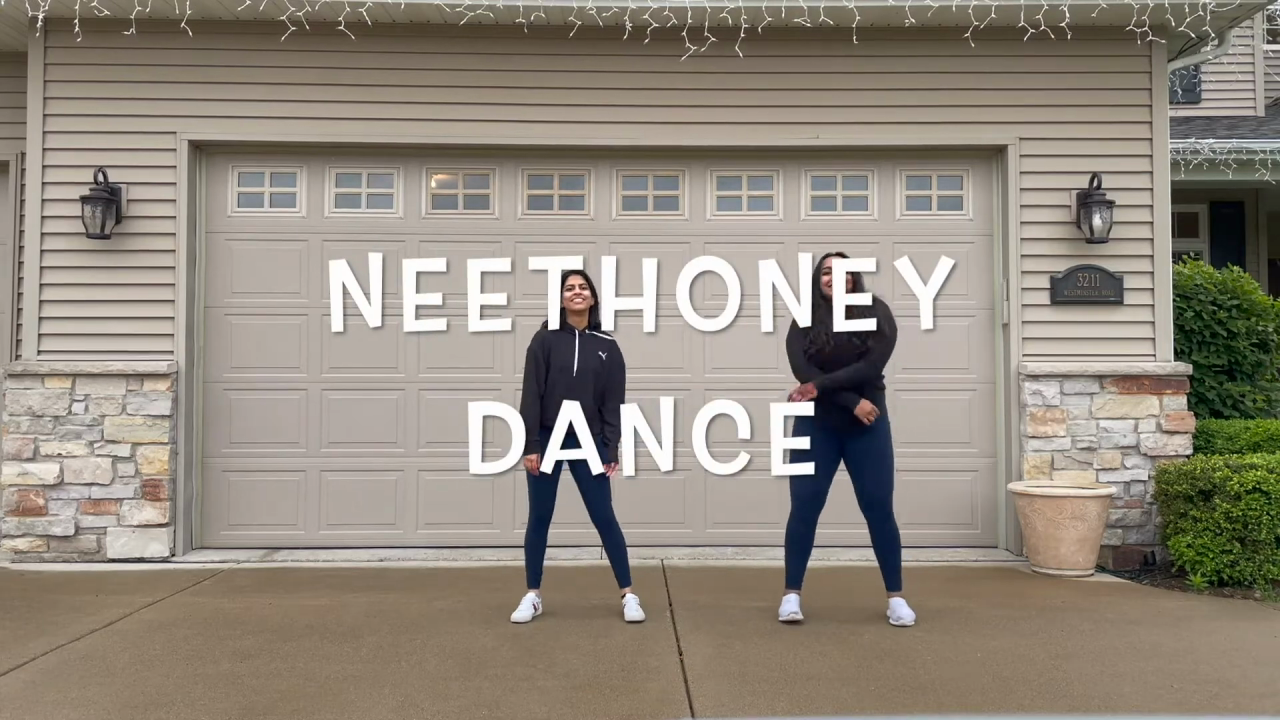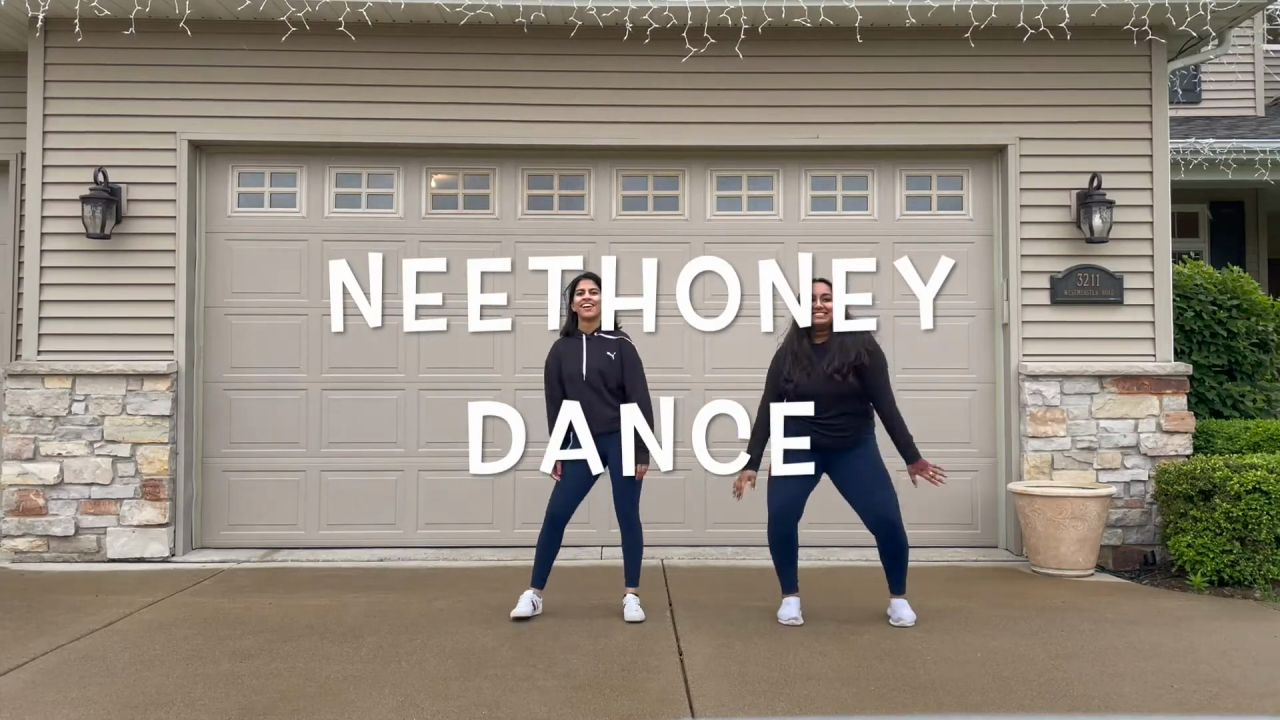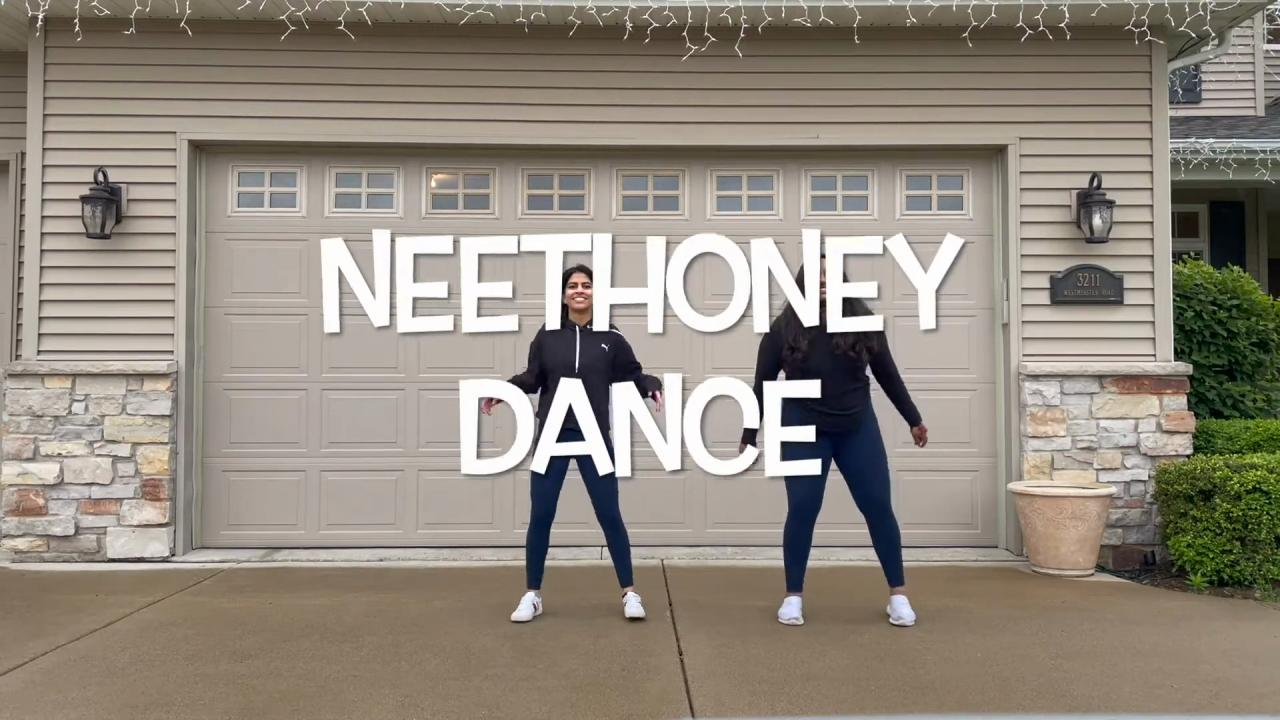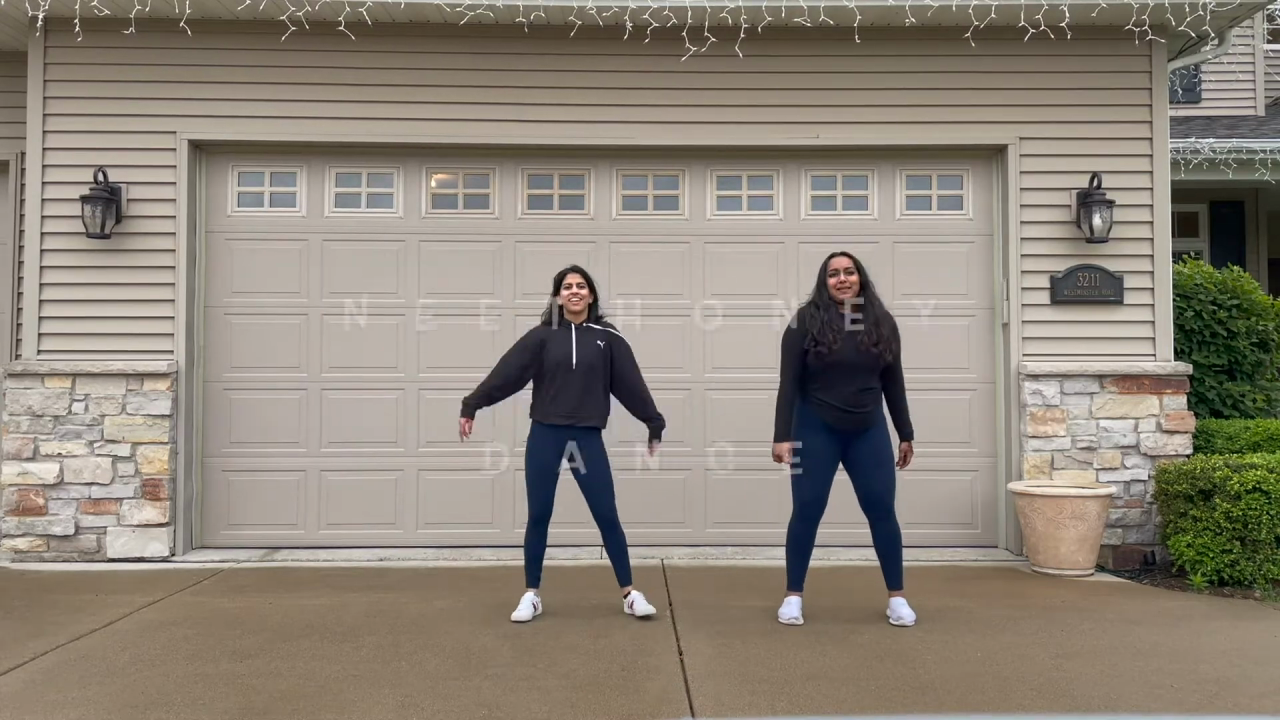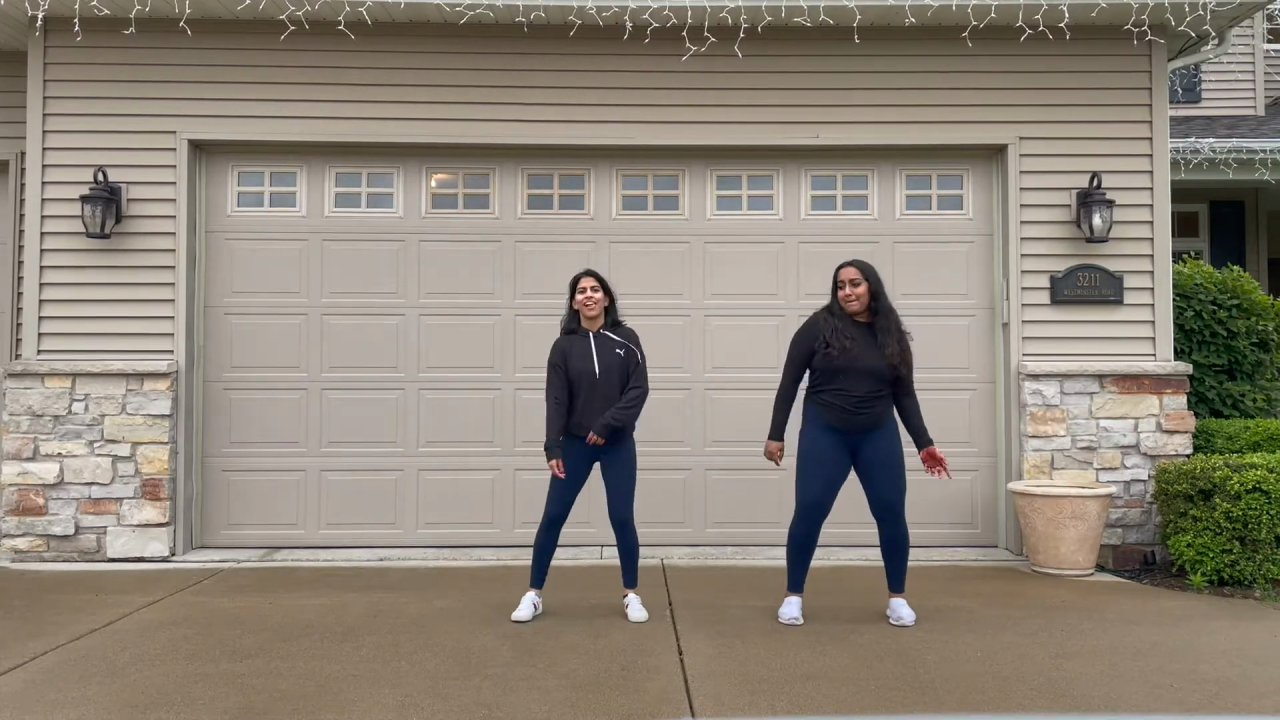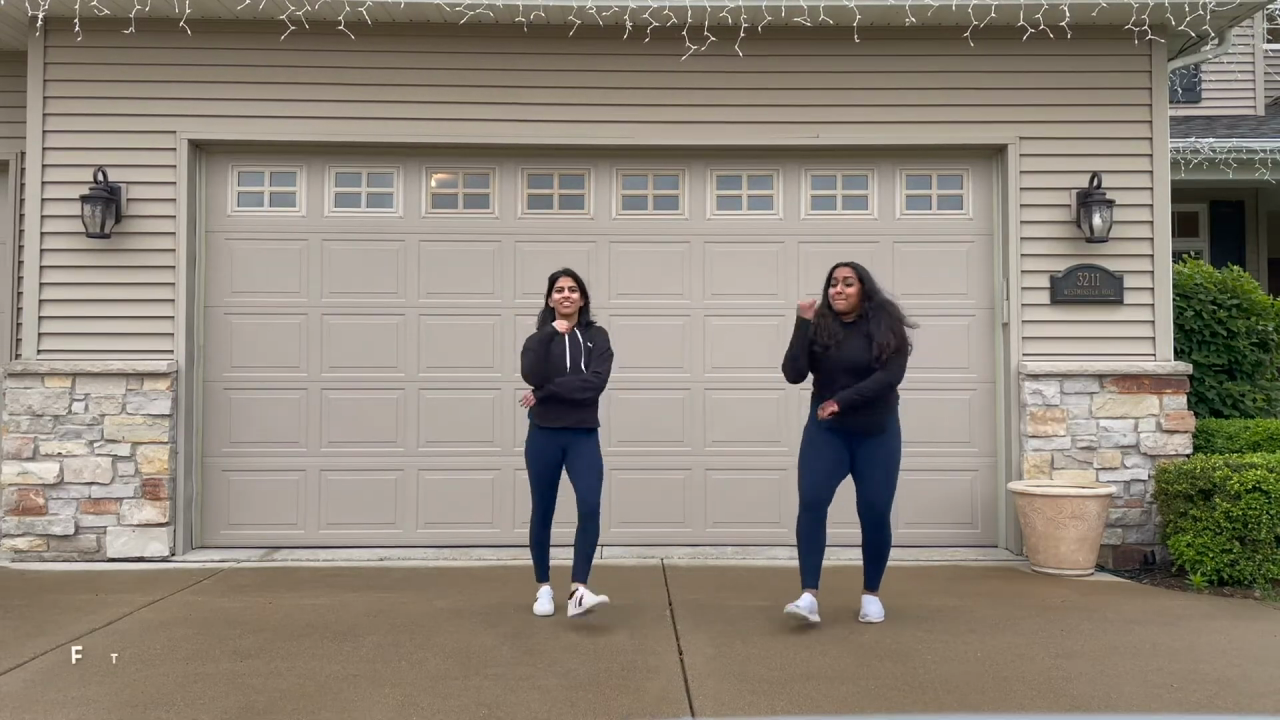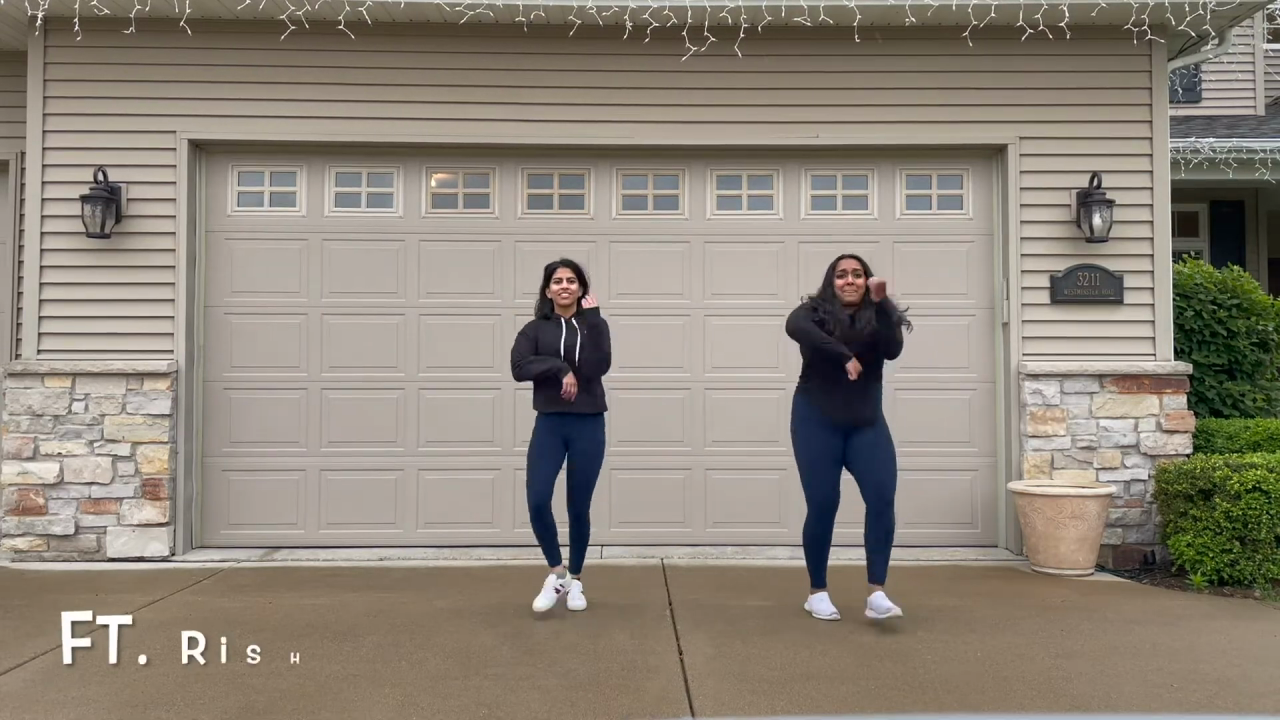
dt=0.4s
person 1, frame 1
left shoulder: (876, 315)
right shoulder: (804, 321)
left elbow: (871, 366)
right elbow: (803, 371)
left wrist: (819, 387)
right wrist: (852, 402)
left hip: (867, 427)
right hip: (816, 425)
left knee: (879, 510)
right knee: (805, 508)
left ankle: (895, 597)
right ankle: (791, 594)
person 1, frame 2
left shoulder: (862, 347)
right shoulder: (788, 355)
left elbow: (884, 404)
right elbow: (767, 412)
left wrist: (912, 457)
right wrist: (750, 464)
left hip: (854, 448)
right hip: (799, 447)
left knee: (887, 520)
right knee: (780, 517)
left ankle: (898, 599)
right ankle: (790, 597)
person 1, frame 3
right shoulder: (785, 328)
left elbow: (887, 373)
right elbow: (762, 384)
left wrist: (914, 420)
right wrist: (749, 437)
left hip: (858, 429)
right hip: (805, 431)
left knee: (878, 507)
right knee: (802, 509)
left ankle: (897, 595)
right ankle: (793, 596)
person 1, frame 4
left shoulder: (881, 324)
right shoulder: (807, 322)
left elbow: (894, 382)
right elbow: (789, 382)
left wrist: (905, 434)
right wrist: (782, 436)
left hip: (868, 429)
right hip: (816, 429)
left knee: (881, 509)
right knee: (808, 509)
left ankle: (896, 597)
right ankle: (793, 596)
person 1, frame 5
left shoulder: (892, 334)
right shoulder: (820, 326)
left elbow: (902, 393)
right elbow: (790, 380)
left wrist: (924, 443)
right wrist: (776, 434)
left hip: (877, 434)
right hip: (824, 431)
left knee: (891, 512)
right knee: (809, 511)
left ankle: (897, 598)
right ankle: (793, 596)
person 1, frame 6
left shoulder: (888, 324)
right shoulder: (817, 325)
left elbow: (892, 375)
right elbow: (792, 374)
left wrist: (842, 401)
right wrist: (805, 325)
left hip: (877, 434)
right hip: (827, 430)
left knee: (875, 512)
right knee: (811, 501)
left ankle: (871, 594)
right ankle: (808, 595)
person 1, frame 7
left shoulder: (879, 316)
right shoulder: (814, 310)
left elbow: (891, 349)
right elbow: (795, 328)
left wrist: (882, 305)
right wrist: (844, 356)
left hip: (867, 425)
right hip: (817, 423)
left knee: (882, 500)
right knee: (823, 506)
left ankle: (877, 594)
right ankle: (817, 592)
person 2, frame 1
left shoulder: (607, 346)
right shoulder: (545, 340)
left elbow: (613, 401)
right elbow: (532, 394)
left wrist: (611, 450)
right wrist: (531, 444)
left hip: (587, 442)
right hip: (547, 440)
left knee: (604, 518)
right knee: (539, 519)
left ankle: (628, 595)
right ankle: (532, 596)
person 2, frame 2
left shoulder: (620, 345)
right shoulder: (561, 350)
left elbow: (638, 398)
right elbow: (555, 404)
left wrist: (641, 451)
left hip: (621, 442)
right hip: (583, 445)
left knee: (628, 519)
right knee: (555, 516)
left ankle: (631, 596)
right ankle: (534, 594)
person 2, frame 3
left shoulder: (610, 338)
right shoulder: (548, 337)
left elbow: (631, 374)
right elbow: (533, 377)
left wrist: (653, 387)
left knee: (610, 517)
right knee: (540, 518)
left ankle: (629, 595)
right ankle: (532, 595)
person 2, frame 4
left shoulder: (607, 336)
right shoulder: (542, 336)
left elbow: (630, 384)
right elbow: (507, 374)
left wrist: (655, 426)
right wrist: (471, 406)
left hip: (588, 438)
right hip: (544, 436)
left knee: (606, 516)
right knee: (538, 517)
left ankle: (629, 592)
right ankle: (532, 595)
person 2, frame 5
left shoulder: (626, 339)
right shoulder: (564, 346)
left elbow: (638, 390)
right elbow: (556, 397)
left wrist: (608, 425)
right wrist: (553, 449)
left hip: (618, 442)
right hip: (574, 442)
left knee: (622, 518)
right knee: (552, 518)
left ankle: (631, 595)
right ankle: (532, 595)
person 2, frame 6
left shoulder: (597, 336)
right shoulder: (538, 339)
left elbow: (595, 381)
right elbow: (533, 376)
left wrist: (545, 390)
right wrist: (550, 335)
left hip: (583, 436)
right hip: (544, 437)
left knee: (590, 507)
right knee: (543, 513)
left ankle: (579, 590)
right ankle: (544, 587)
person 2, frame 7
left shoulder: (594, 324)
right shoulder: (535, 329)
left elbow: (598, 367)
right elbow: (519, 368)
left wrist: (590, 316)
right wrist: (560, 370)
left hip: (588, 427)
right hip: (549, 425)
left knee: (579, 507)
right knee: (537, 500)
left ankle: (574, 579)
right ankle: (553, 570)
